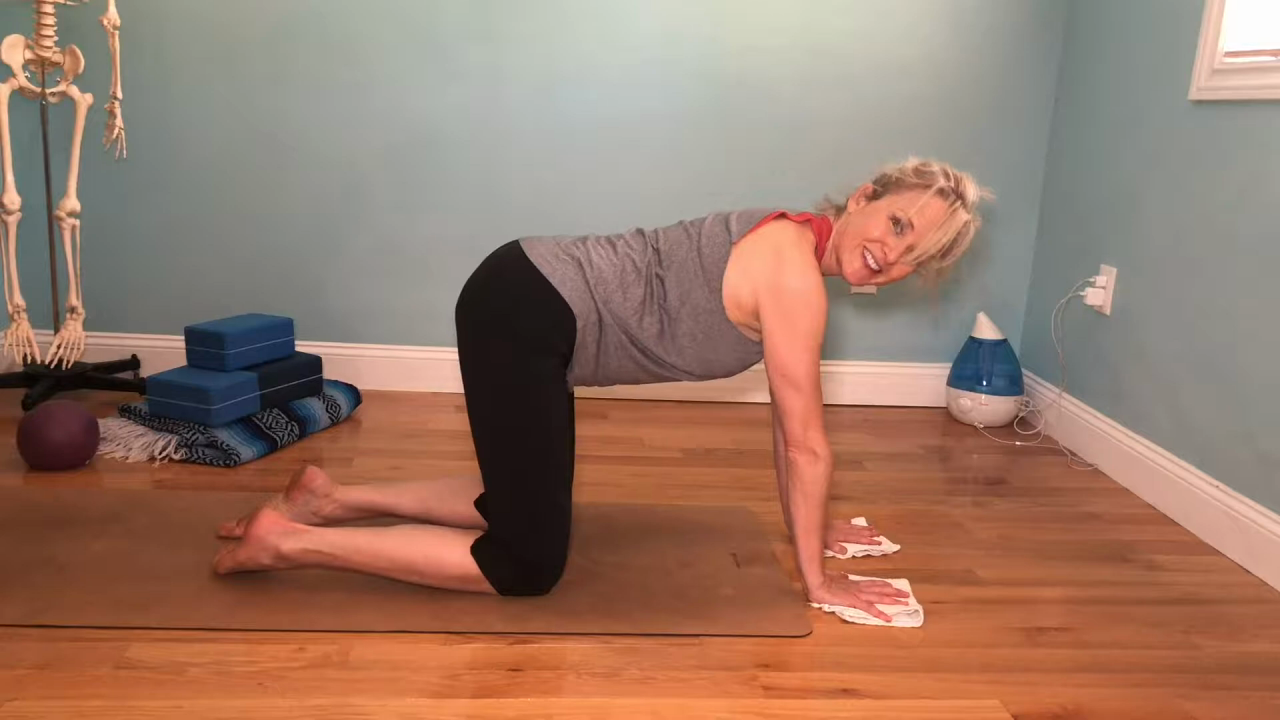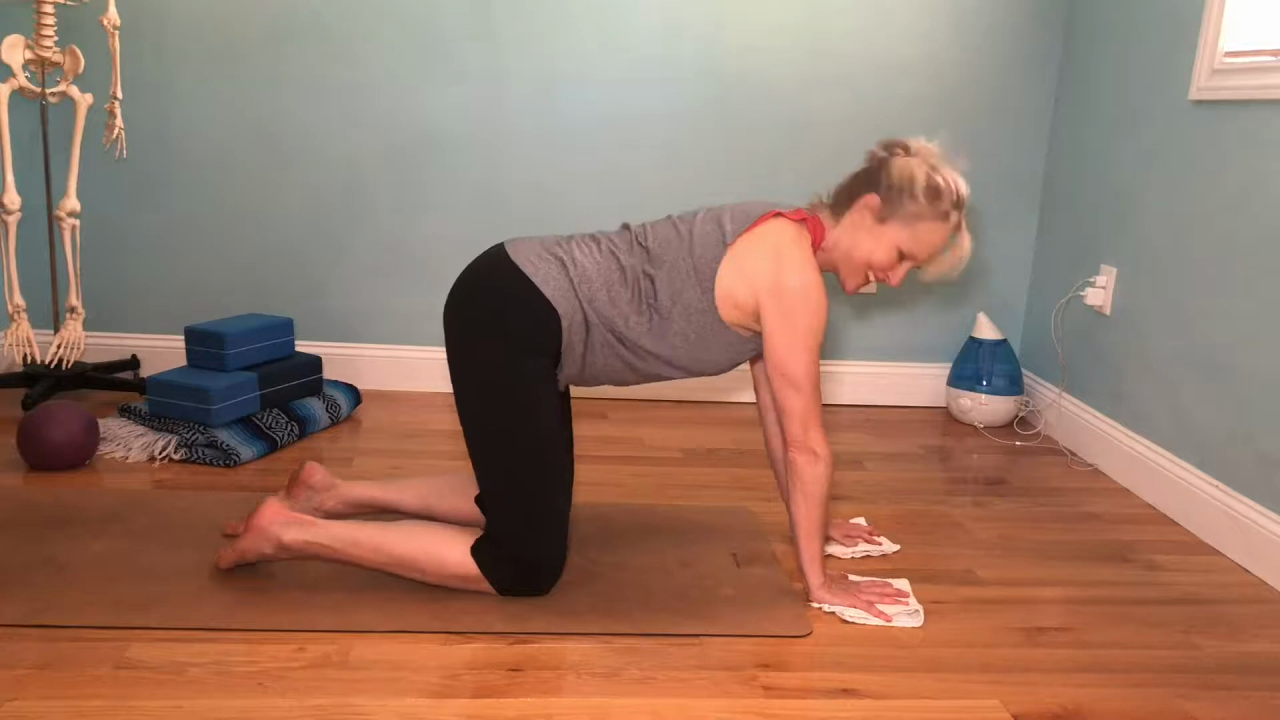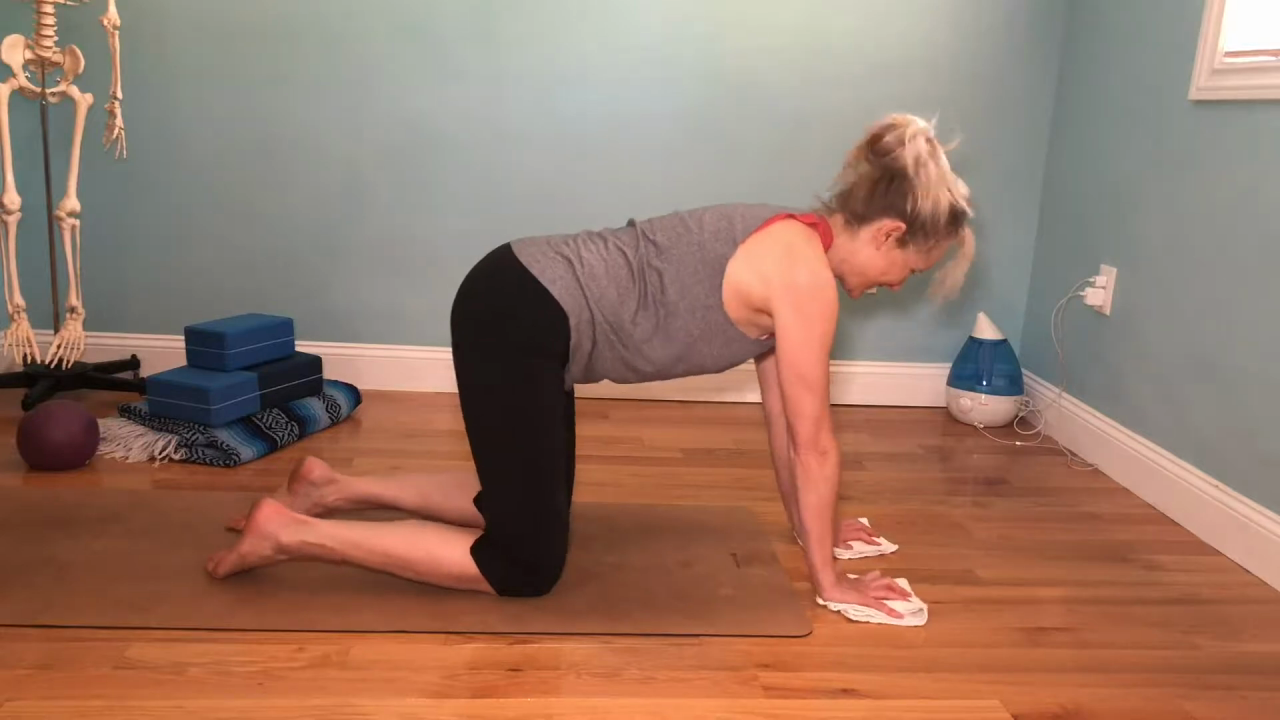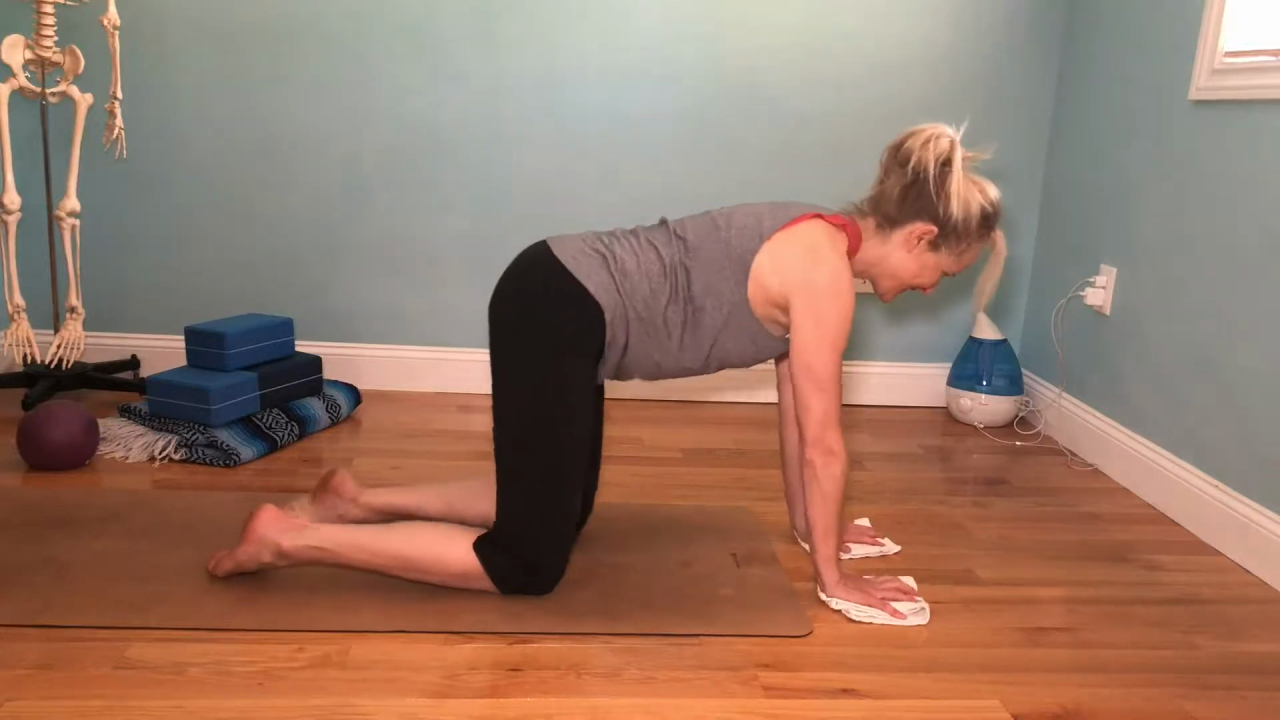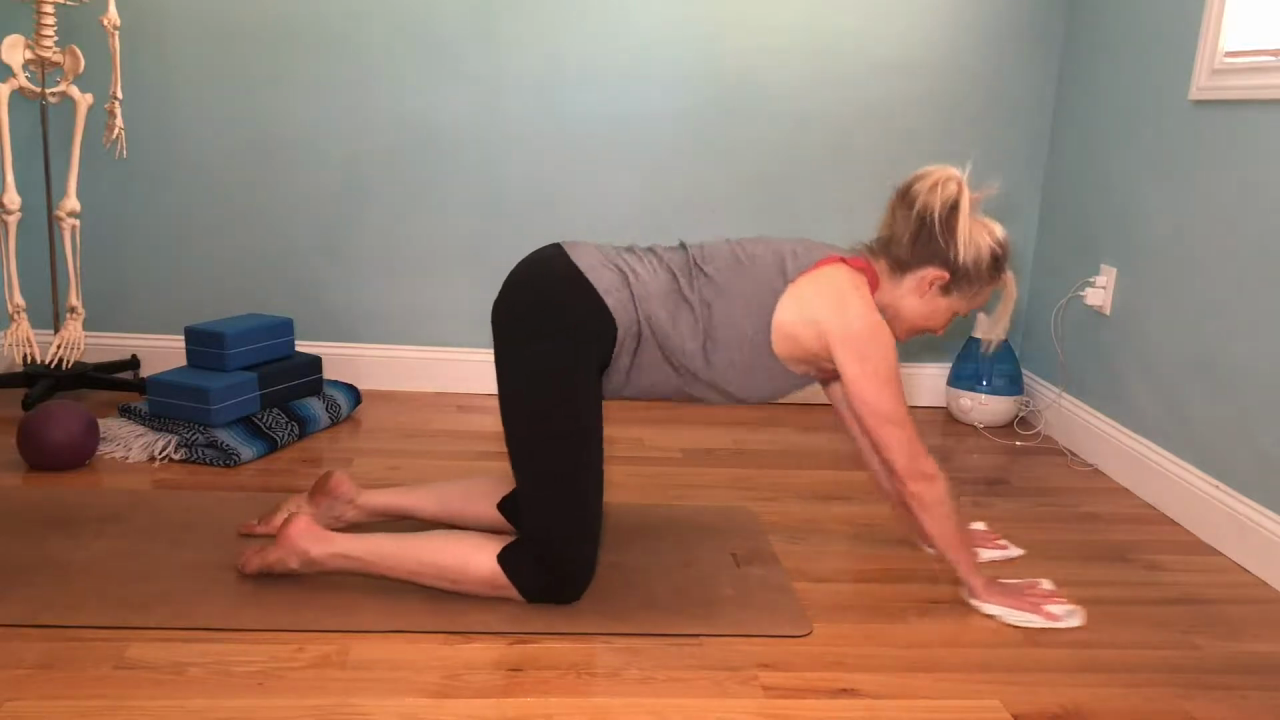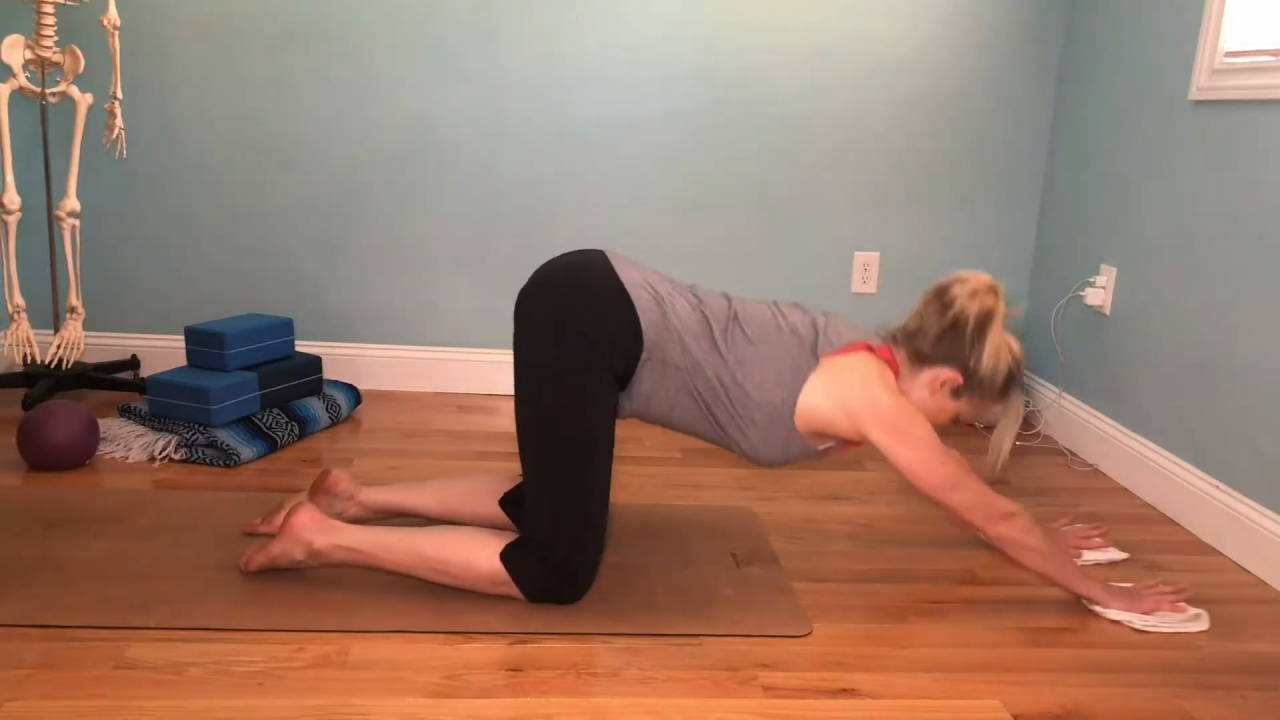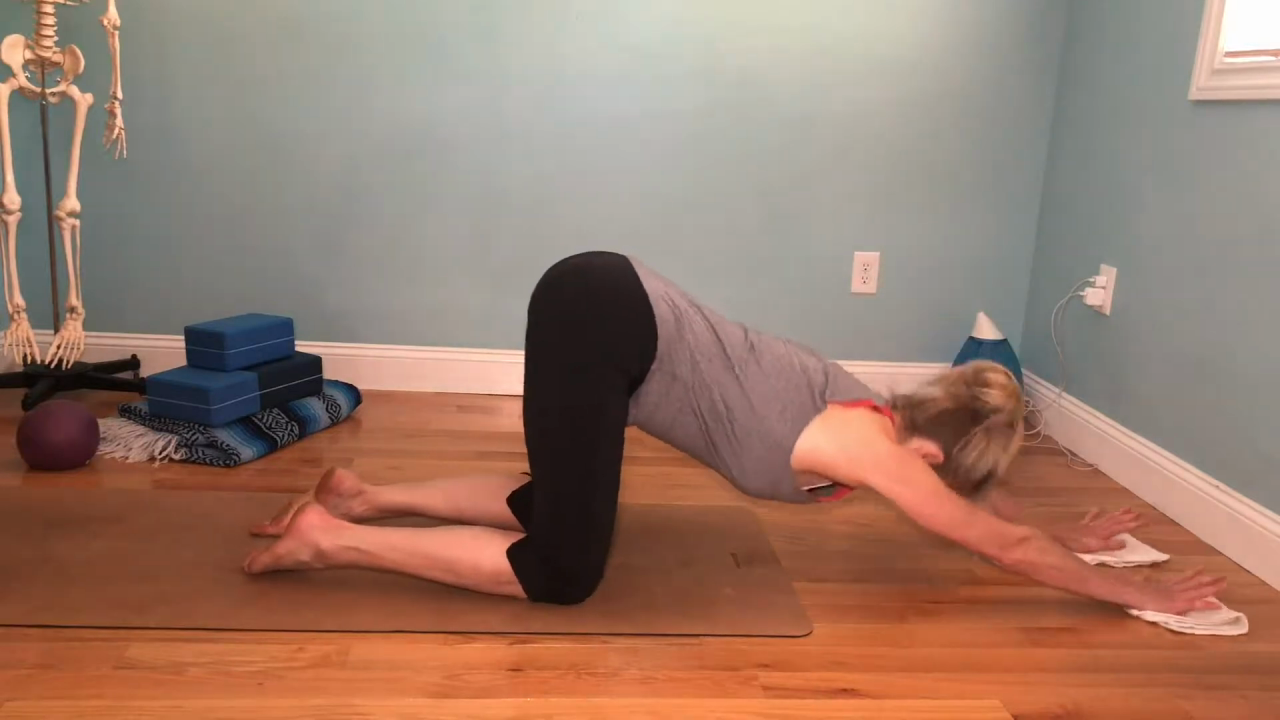
dt=0.3s
person 1, frame 1
left shoulder: (796, 246)
right shoulder: (794, 272)
left elbow: (787, 425)
right elbow: (806, 443)
left wrist: (812, 525)
right wrist: (818, 579)
left hip: (529, 299)
right hip: (522, 312)
left knee: (529, 506)
right knee: (529, 563)
left ankle: (333, 497)
right ankle: (290, 539)
person 1, frame 2
left shoulder: (786, 248)
right shoulder: (794, 273)
left elbow: (777, 419)
right elbow: (806, 444)
left wrist: (811, 525)
right wrist: (820, 582)
left hip: (518, 304)
right hip: (511, 315)
left knee: (530, 508)
right knee: (529, 564)
left ankle: (335, 493)
right ankle: (296, 532)
person 1, frame 3
left shoulder: (791, 250)
right shoulder: (807, 269)
left elbow: (783, 420)
right elbow: (814, 443)
left wrist: (809, 527)
right wrist: (827, 578)
left hip: (525, 303)
right hip: (518, 316)
left knee: (530, 503)
right knee: (528, 564)
left ankle: (336, 489)
right ankle: (294, 533)
person 1, frame 4
left shoulder: (817, 243)
right shoulder: (824, 268)
left elbow: (795, 419)
right elbow: (822, 443)
left wrist: (807, 524)
right wrist: (831, 575)
left hip: (556, 301)
right hip: (555, 312)
left knee: (558, 507)
right knee: (529, 561)
left ankle: (358, 500)
right ankle: (290, 537)
person 1, frame 5
left shoulder: (848, 283)
right shoulder: (853, 314)
left elbow: (873, 441)
right elbow: (914, 471)
left wrist: (941, 533)
right wrist: (978, 582)
left hip: (559, 297)
right hip: (564, 319)
left knee: (549, 511)
right knee: (557, 571)
left ankle: (357, 500)
right ankle: (319, 548)
person 1, frame 6
left shoulder: (868, 360)
right shoulder: (873, 399)
left elbow: (976, 502)
right elbow: (987, 510)
left wrist: (1046, 540)
right wrist: (1102, 592)
left hip: (584, 300)
right hip: (587, 323)
left knee: (550, 505)
right knee: (556, 568)
left ankle: (357, 495)
right ankle: (327, 537)
person 1, frame 7
left shoulder: (874, 411)
right shoulder: (869, 449)
left elbow: (996, 525)
right elbow: (1003, 542)
left wrist: (1071, 537)
right wrist: (1142, 595)
left hip: (595, 299)
right hip: (601, 323)
left knee: (557, 503)
right knee: (562, 569)
left ankle: (363, 495)
right ankle: (333, 538)
